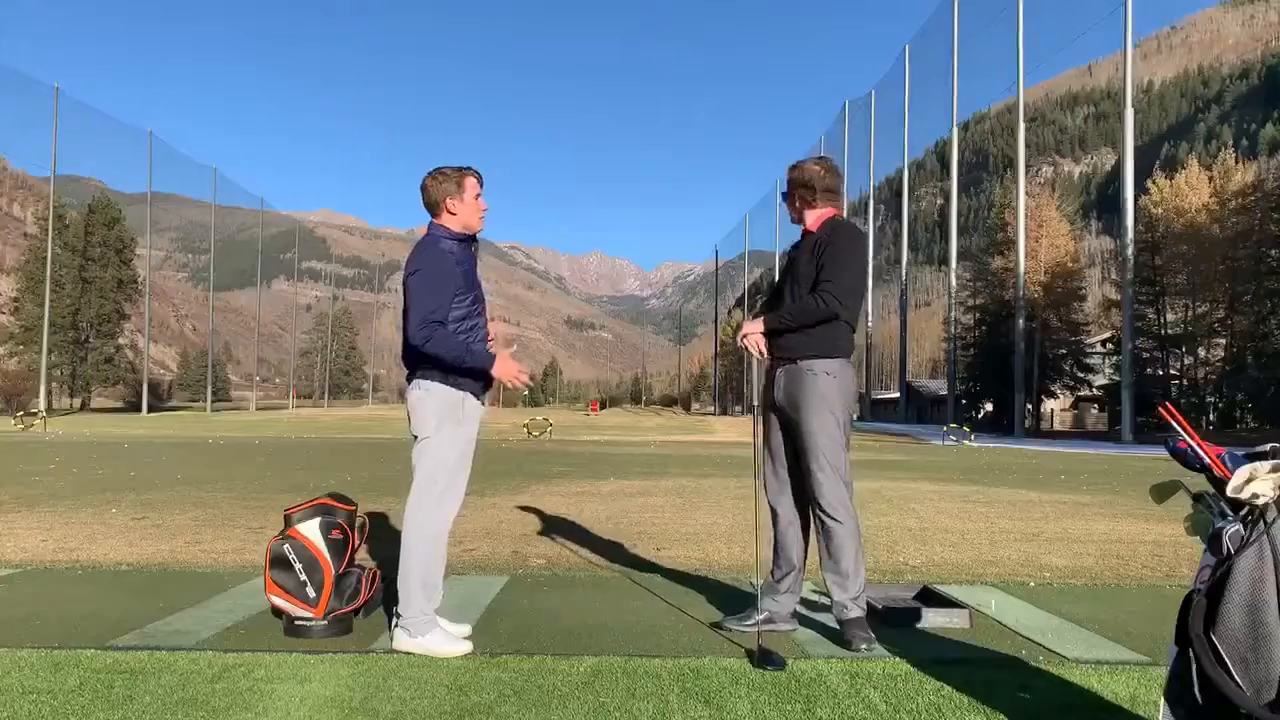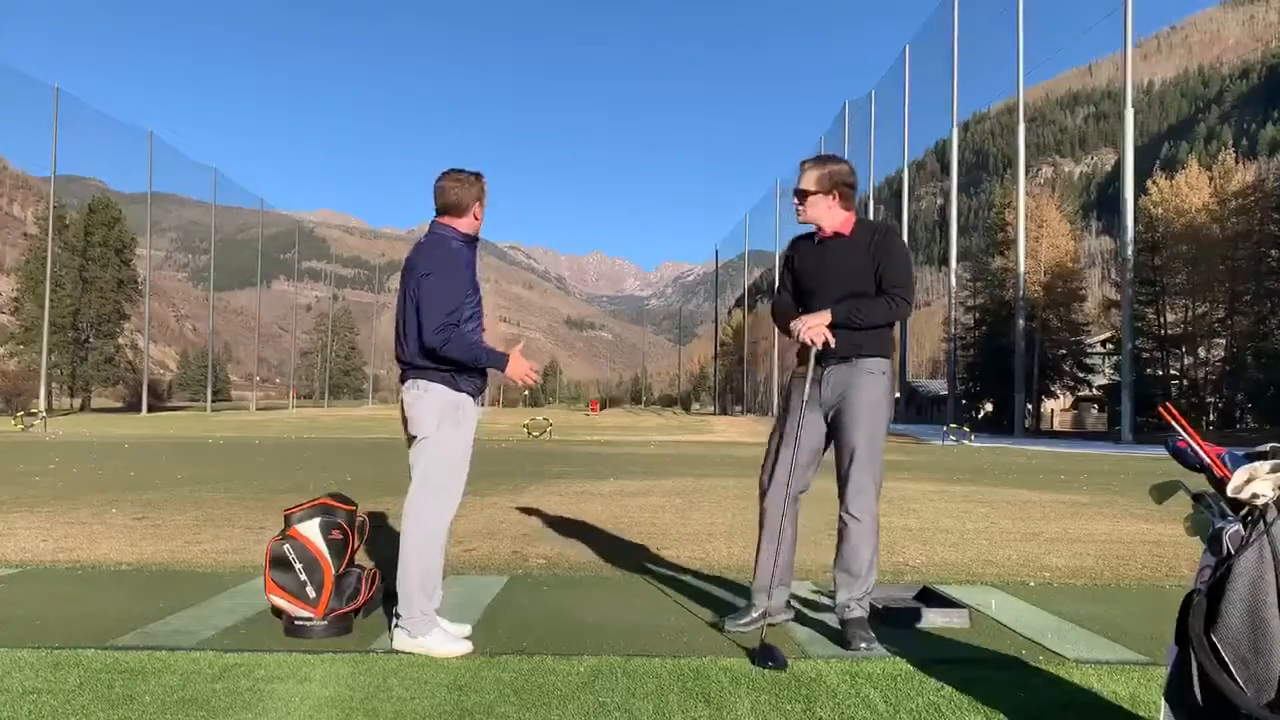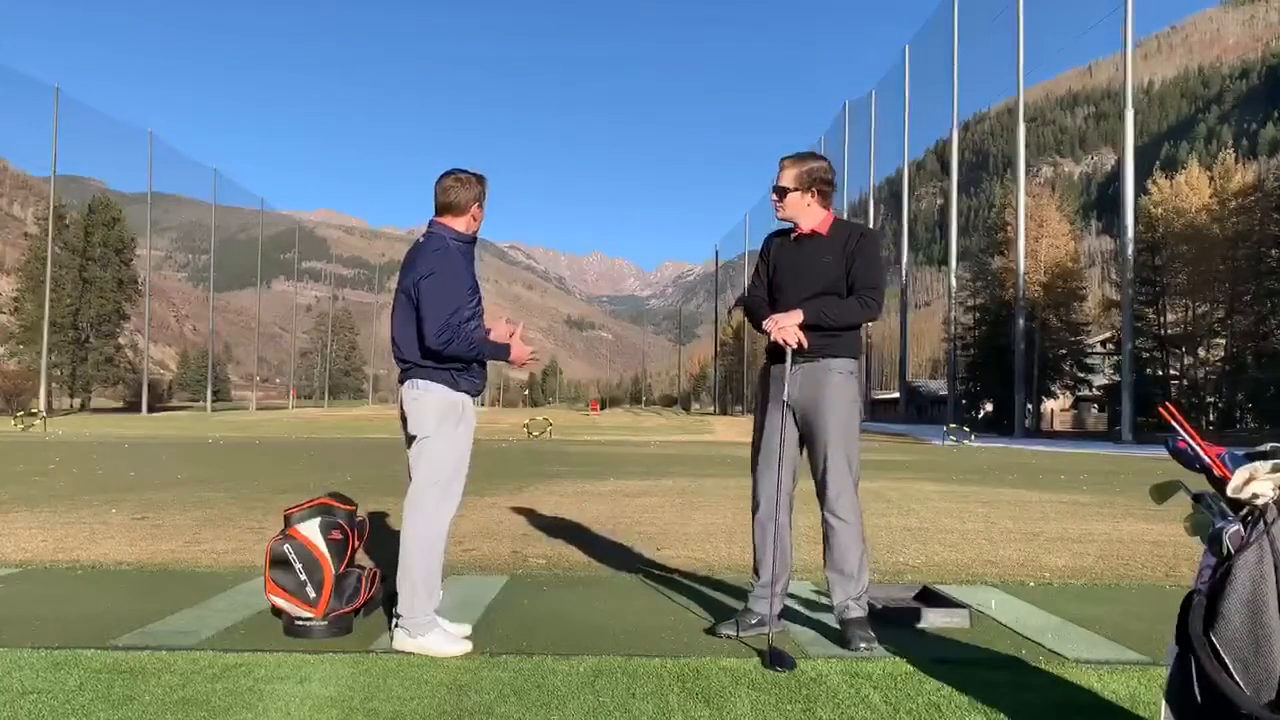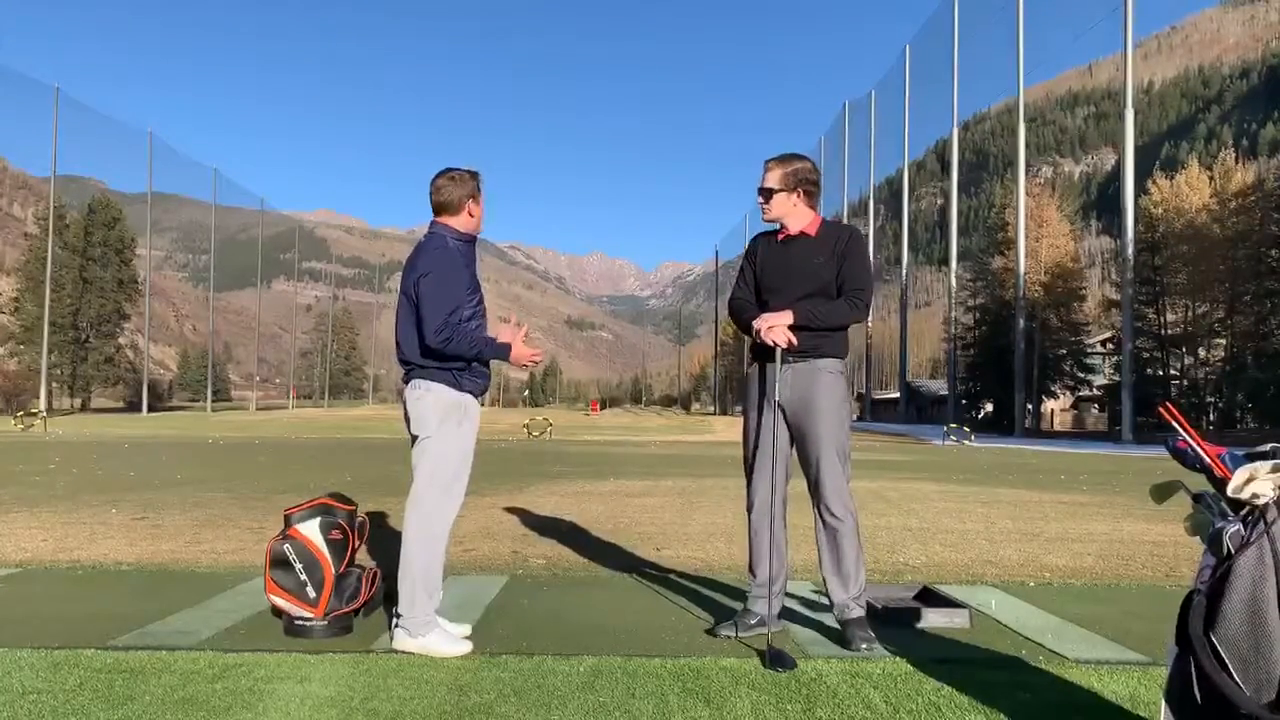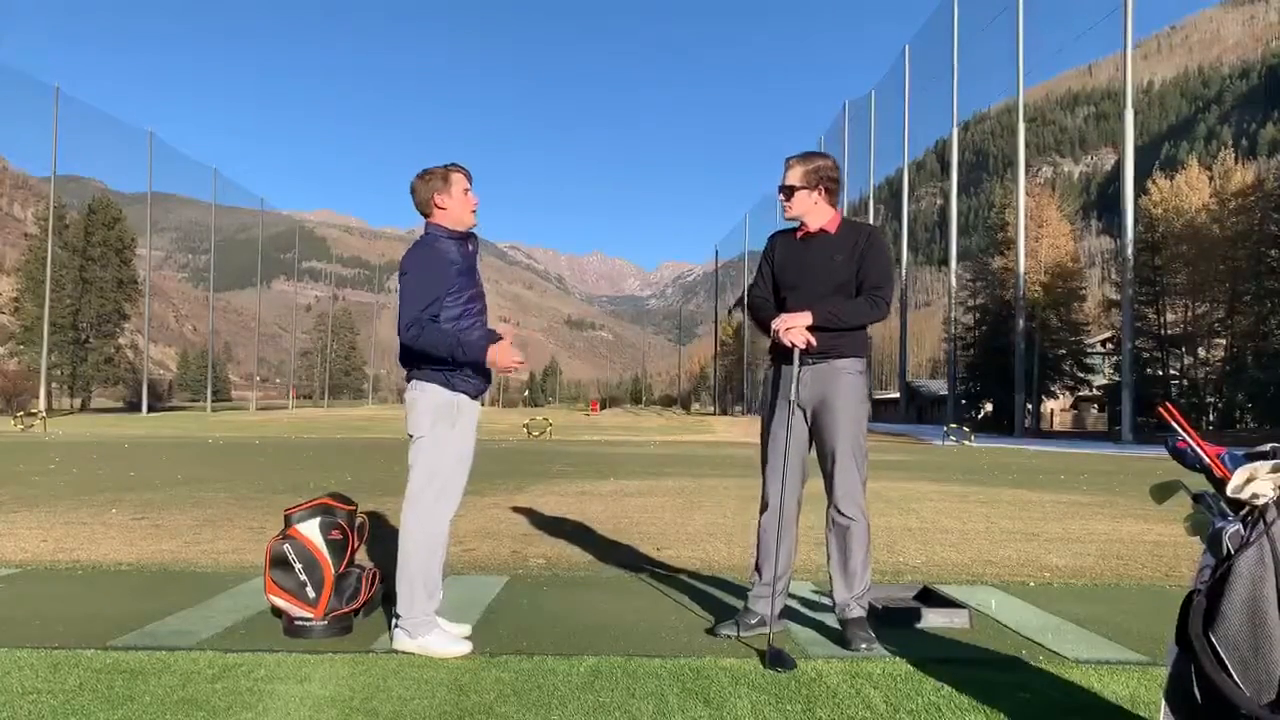
dt=0.7s
person 1, frame 1
left shoulder: (843, 236)
right shoulder: (801, 246)
left elbow: (831, 302)
right elbow: (777, 302)
left wrist: (764, 323)
right wrist: (755, 328)
left hip: (821, 373)
right hip: (780, 375)
left knee: (829, 493)
right knee: (784, 495)
left ankle: (851, 610)
right ankle: (779, 603)
person 1, frame 2
left shoulder: (881, 238)
right shoulder: (799, 249)
left elbow: (899, 302)
right elbow: (782, 304)
left wrist: (828, 314)
right wrist: (798, 323)
left hip: (863, 373)
right hip: (810, 373)
left knee: (857, 496)
right knee: (778, 484)
left ankle: (853, 610)
right ankle: (768, 599)
person 1, frame 3
left shoulder: (857, 239)
right shoulder: (774, 244)
left elbow: (867, 304)
right elbow: (753, 300)
left wrist: (800, 315)
right wrist: (771, 321)
left hip: (831, 372)
right hip: (778, 372)
left knee: (838, 493)
right knee: (768, 492)
left ankle: (852, 610)
right ankle: (764, 604)
person 1, frame 4
left shoulder: (844, 240)
right shoulder: (759, 246)
left elbow: (856, 304)
right elbow: (739, 303)
left wrist: (790, 316)
right wrist: (759, 324)
left hip: (818, 371)
right hip: (764, 371)
left knee: (831, 492)
right knee: (762, 493)
left ankle: (851, 609)
right ankle: (762, 605)
person 1, frame 5
left shoulder: (863, 239)
right shoulder: (778, 244)
left elbow: (877, 303)
right elbow: (757, 301)
left wrist: (809, 316)
right wrist: (778, 325)
left hip: (839, 372)
right hip: (784, 373)
left knee: (845, 494)
right knee: (777, 493)
left ankle: (853, 610)
right ankle: (764, 604)
person 2, frame 1
left shoulder: (457, 250)
right shoulder: (435, 255)
right elbow: (425, 334)
left wrist: (480, 334)
right wrist: (490, 361)
left hip: (456, 392)
right hip: (445, 393)
left knee: (439, 503)
right knee: (432, 504)
left ankle: (422, 612)
right ankle: (414, 625)
person 2, frame 2
left shoulder: (429, 250)
right shoulder: (448, 256)
right elbow: (441, 338)
left wrist: (472, 332)
right wrist: (502, 361)
left hip: (436, 390)
right hip: (445, 393)
left knee: (432, 503)
right knee: (431, 505)
left ankle: (420, 613)
right ankle: (414, 625)
person 2, frame 3
left shoulder: (427, 250)
right shoulder: (446, 256)
right elbow: (442, 337)
left wrist: (486, 336)
right wrist: (504, 351)
left hip: (433, 390)
right hip: (443, 393)
left knee: (432, 503)
right knee: (432, 505)
left ankle: (419, 613)
right ankle: (414, 624)
person 2, frame 4
left shoulder: (441, 252)
right shoulder: (442, 255)
right elbow: (442, 334)
left wrist: (496, 340)
right wrist: (504, 350)
left hip: (447, 392)
right hip: (444, 394)
left knee: (437, 504)
right knee: (432, 504)
left ankle: (420, 613)
right ankle: (414, 624)
person 2, frame 5
left shoulder: (460, 251)
right shoulder: (428, 254)
right elbow: (415, 330)
left wrist: (493, 339)
right wrist: (484, 354)
left hip: (458, 394)
right hip: (441, 395)
left knee: (440, 506)
right knee: (429, 506)
left ankle: (423, 614)
right ankle: (413, 625)
